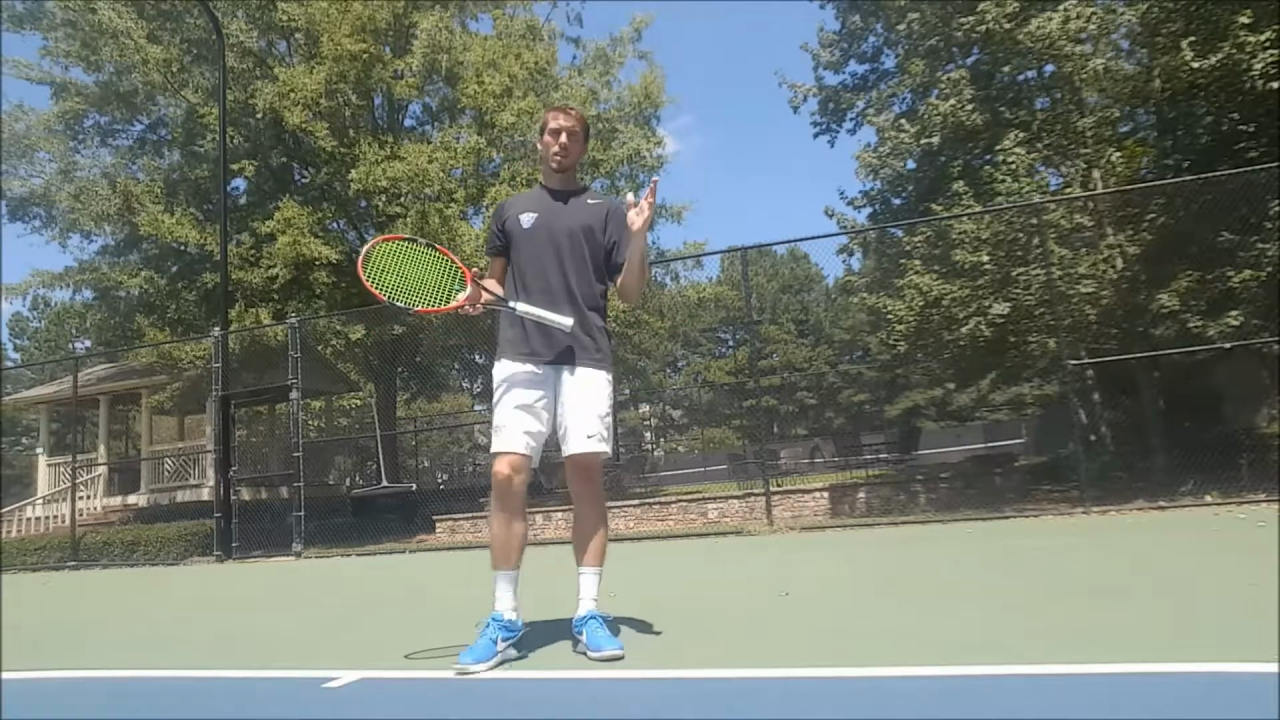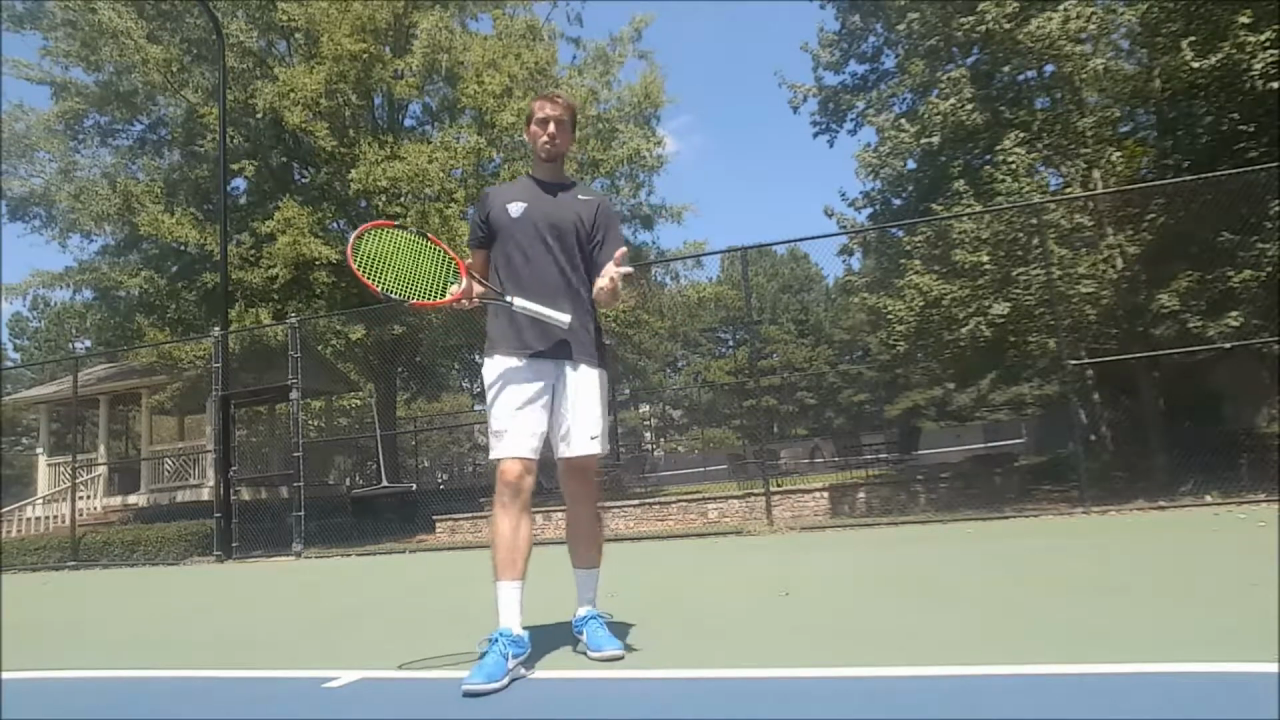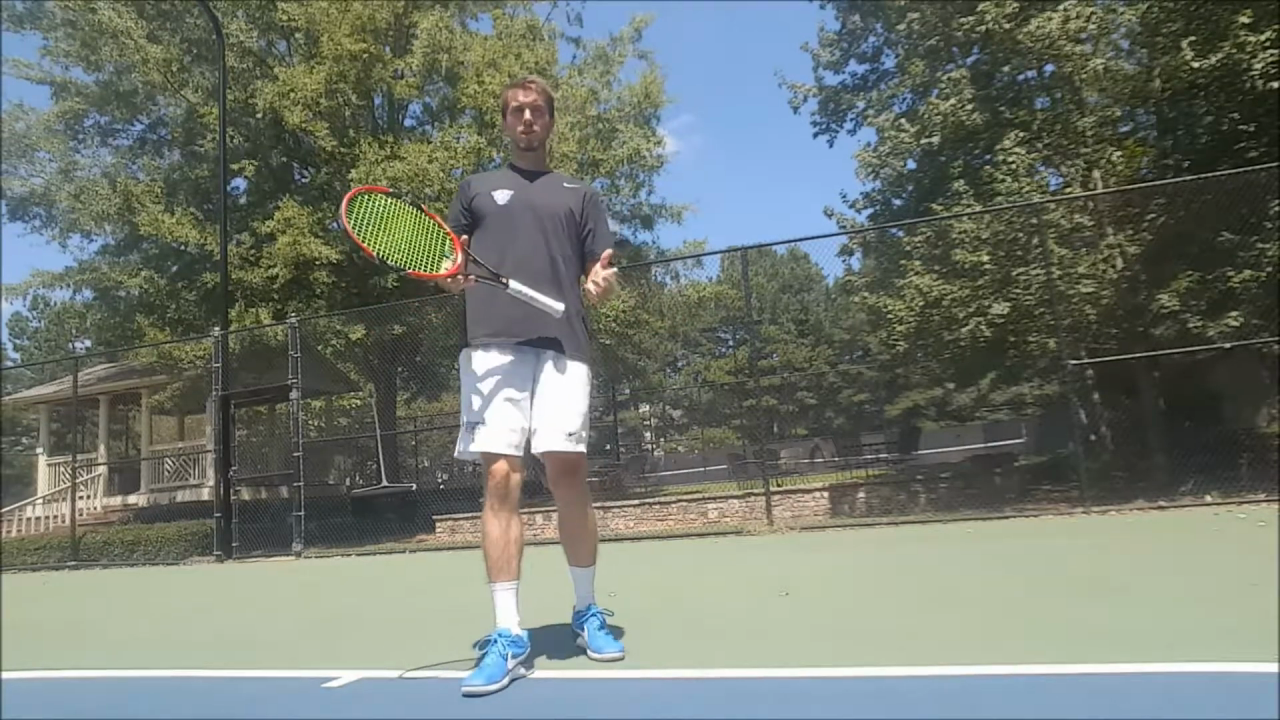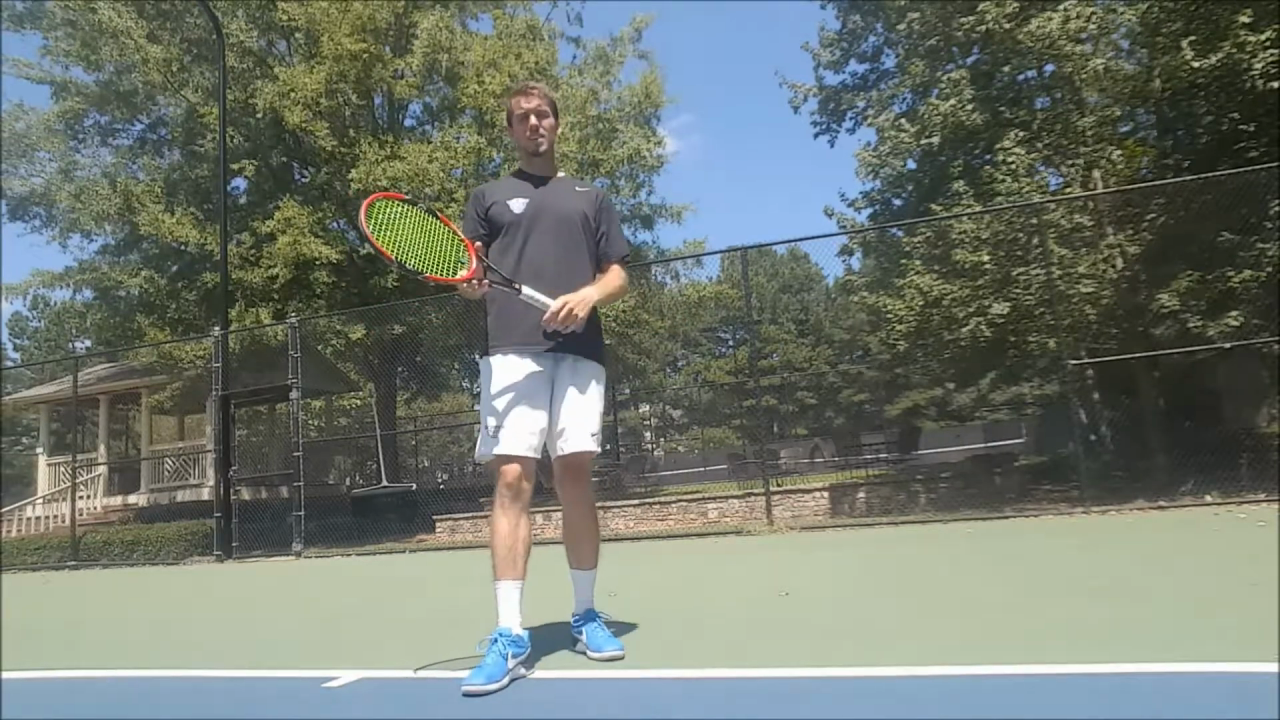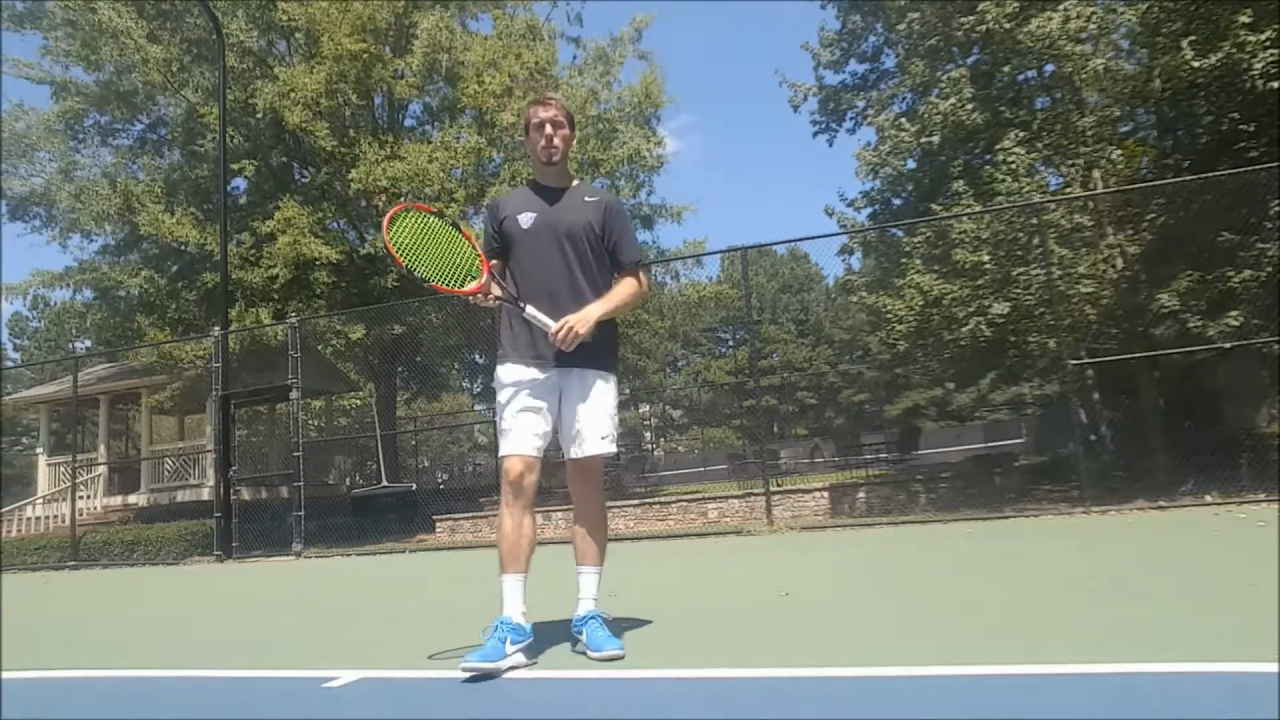
dt=0.4s
person 1, frame 1
left shoulder: (606, 209)
right shoulder: (510, 210)
left elbow: (630, 293)
right elbow: (495, 279)
left wrist: (638, 238)
right wrist: (478, 295)
left hip: (585, 359)
right hip: (520, 358)
left knee: (586, 476)
right knee: (506, 475)
left ankle: (587, 614)
right ankle: (503, 619)
person 1, frame 2
left shoulder: (595, 205)
right shoulder: (495, 199)
left elbow: (607, 296)
right elbow: (476, 271)
left wrist: (610, 283)
right wrist: (466, 290)
left hip: (579, 356)
right hip: (512, 356)
left knee: (581, 480)
right knee: (512, 480)
left ankle: (587, 614)
right ankle: (509, 637)
person 1, frame 3
left shoulder: (580, 195)
right shoulder: (475, 188)
left elbow: (596, 278)
right elbow: (450, 265)
left wrist: (601, 283)
right wrist: (453, 273)
left hip: (563, 348)
right hip: (492, 348)
left knee: (568, 475)
right knee: (501, 480)
left ankle: (586, 611)
right ankle: (509, 636)
person 1, frame 4
left shoulder: (591, 197)
right shoulder: (489, 196)
left elbow: (619, 275)
right elbow: (467, 276)
left wrist: (589, 297)
right wrist: (471, 283)
left hip: (579, 352)
right hip: (512, 354)
left knee: (575, 478)
right knee: (512, 482)
left ankle: (584, 613)
right ankle: (509, 636)
person 1, frame 5
left shoulder: (603, 205)
right shoulder: (504, 208)
left elbow: (635, 282)
right elbow: (492, 280)
left wrist: (591, 314)
right wrist: (486, 292)
left hip: (589, 363)
right hip: (522, 363)
left knee: (586, 482)
right knee: (517, 479)
left ankle: (587, 614)
right ankle: (512, 626)
